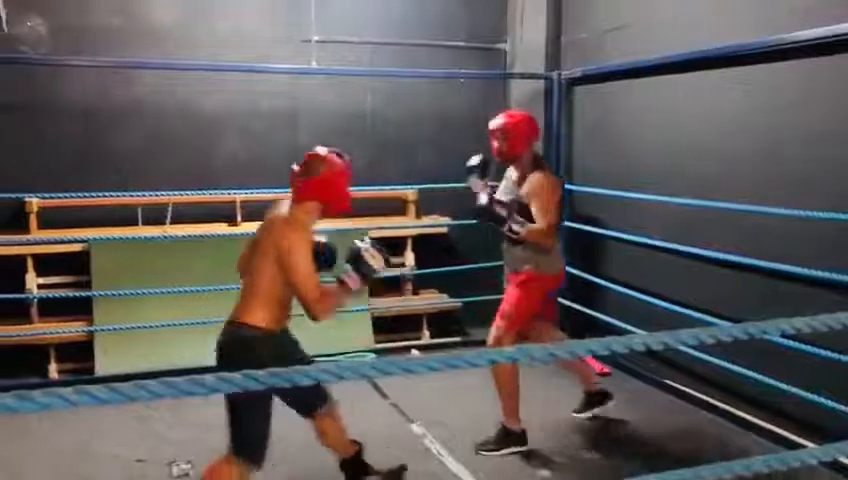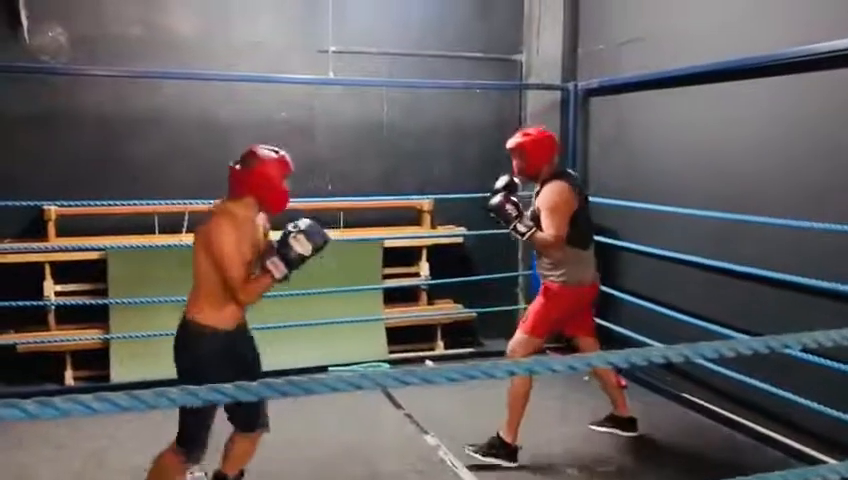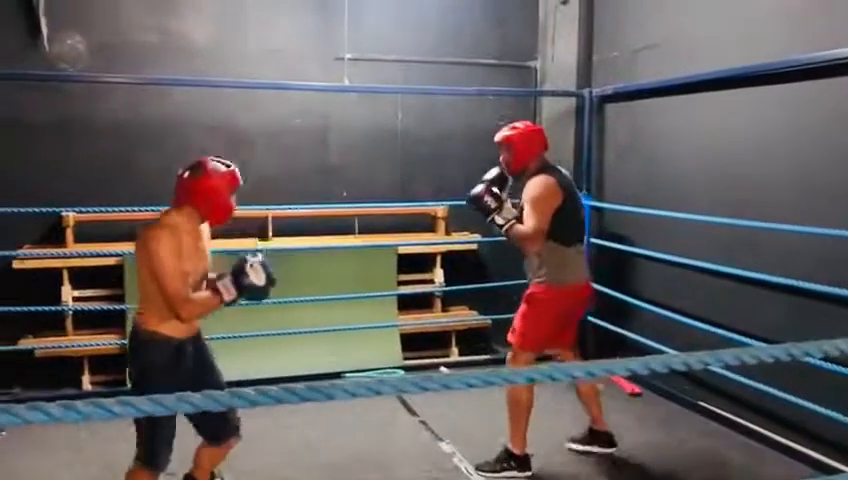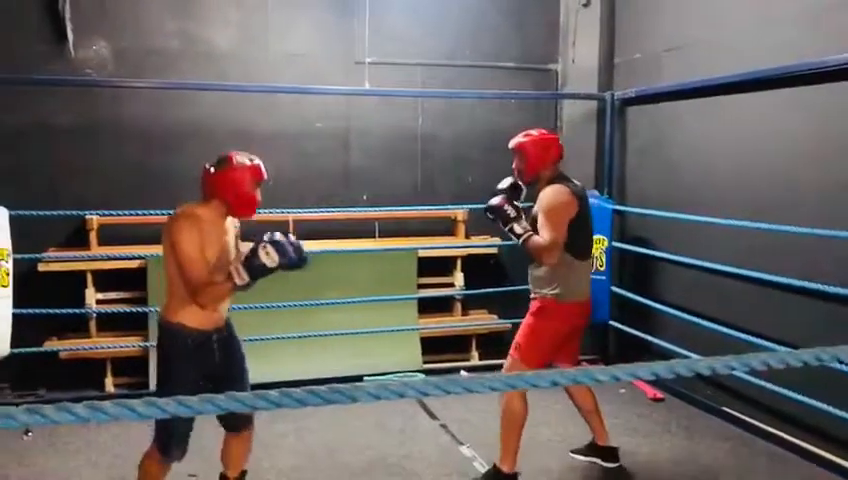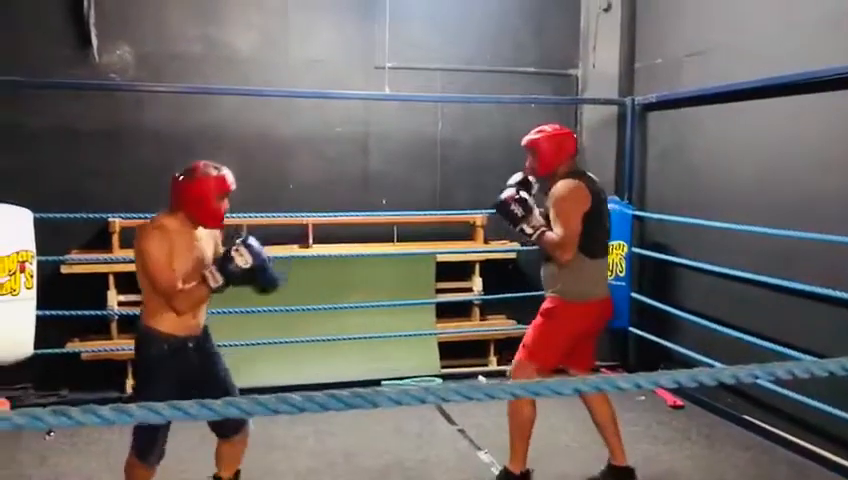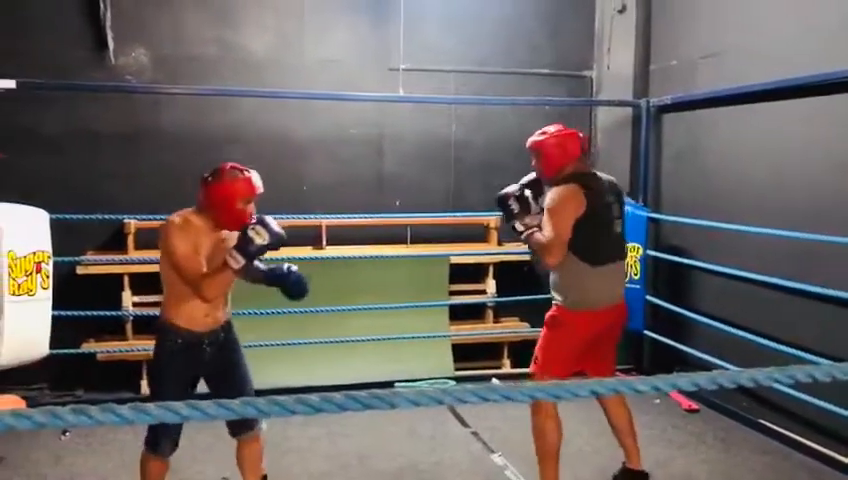
dt=0.4s
person 1, frame 1
left shoulder: (539, 180)
right shoulder: (513, 172)
left elbow: (545, 236)
right elbow: (500, 205)
left wrist: (506, 221)
right wrist: (479, 181)
left hip: (537, 274)
right hip: (523, 271)
left knee: (498, 344)
right knee: (544, 334)
left ankle: (513, 431)
right ankle: (595, 389)
person 1, frame 2
left shoulder: (556, 191)
right shoulder: (559, 182)
left elbow: (552, 245)
right elbow: (545, 229)
left wrist: (515, 219)
right wrist: (512, 203)
left hip: (566, 286)
right hip: (581, 282)
left knee: (518, 353)
right knee: (589, 348)
left ankle: (505, 444)
right ankle: (623, 416)
person 1, frame 3
left shoulder: (540, 184)
right shoulder: (555, 178)
left elbow: (531, 242)
left wrist: (496, 212)
right wrist: (503, 203)
left hip: (553, 288)
right hip: (576, 285)
left knee: (518, 363)
right knee: (565, 357)
right ankle: (600, 431)
person 1, frame 4
left shoulder: (554, 195)
right shoulder: (567, 189)
left elbow: (548, 253)
left wrist: (514, 222)
right wrist: (517, 214)
left hip: (556, 303)
right hip: (575, 300)
left knee: (513, 377)
right knee: (566, 371)
right ankle: (603, 445)
person 1, frame 5
left shoulder: (568, 189)
right shoulder: (585, 185)
left elbow: (564, 251)
left wrist: (527, 221)
right wrist: (530, 210)
left hip: (570, 305)
right hip: (593, 302)
left knee: (519, 378)
person 1, frame 6
left shoulder: (565, 194)
right shoulder: (609, 186)
left elbow: (551, 256)
left wrist: (522, 219)
right wrist: (540, 207)
left hip: (578, 312)
right hip: (613, 306)
left knee: (543, 400)
person 2, frame 1
left shoulder: (289, 216)
right shoulder: (291, 231)
left elbow: (245, 266)
right elbow: (316, 308)
right wrist: (356, 275)
left hip: (274, 339)
right hip: (250, 346)
left knee: (321, 406)
person 2, frame 2
left shoulder: (257, 218)
right shoulder: (222, 223)
left elbow: (258, 270)
right elbow: (242, 293)
left wrist: (297, 246)
right wrist: (283, 261)
left hip: (236, 335)
right hip: (201, 338)
left knee: (252, 425)
right knee: (190, 447)
person 2, frame 3
left shoulder: (199, 227)
right shoulder: (162, 233)
right elbow: (182, 307)
left wrist: (234, 282)
right wrist: (232, 287)
left hip: (191, 345)
right hip: (155, 350)
left knee: (225, 433)
person 2, frame 4
left shoulder: (230, 222)
right shoulder: (186, 224)
right elbow: (202, 293)
left wrist: (269, 256)
right wrist: (250, 269)
left hip: (221, 335)
right hip: (182, 341)
left knee: (241, 425)
right knee: (170, 444)
person 2, frame 5
left shoulder: (209, 230)
right shoulder: (153, 235)
right elbow: (177, 301)
left wrist: (249, 273)
right wrist: (223, 272)
left hip: (200, 344)
right hip: (160, 349)
left knee: (236, 427)
right knee: (148, 449)
person 2, frame 6
left shoulder: (235, 227)
right shoulder: (177, 229)
left elbow: (248, 271)
right elbow: (205, 290)
left wrist: (278, 274)
right wrist: (243, 252)
left hip: (221, 338)
right hip: (178, 344)
left knee: (249, 428)
right knee: (161, 442)
